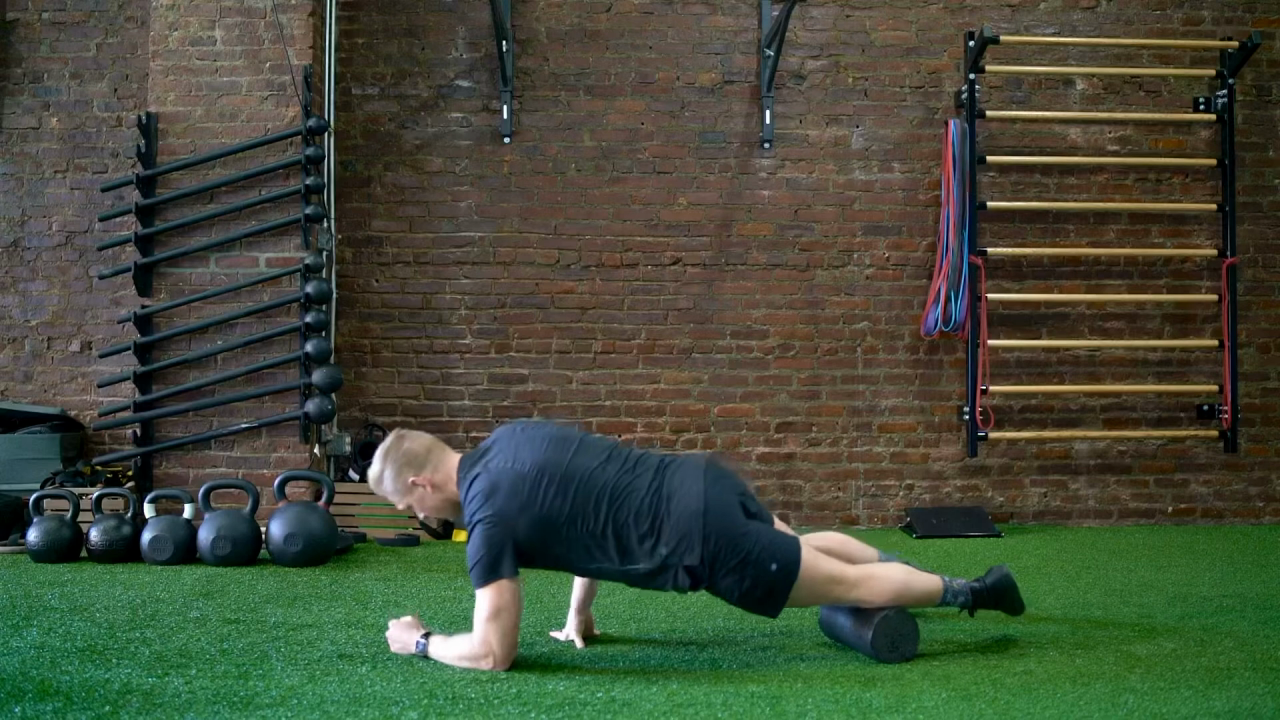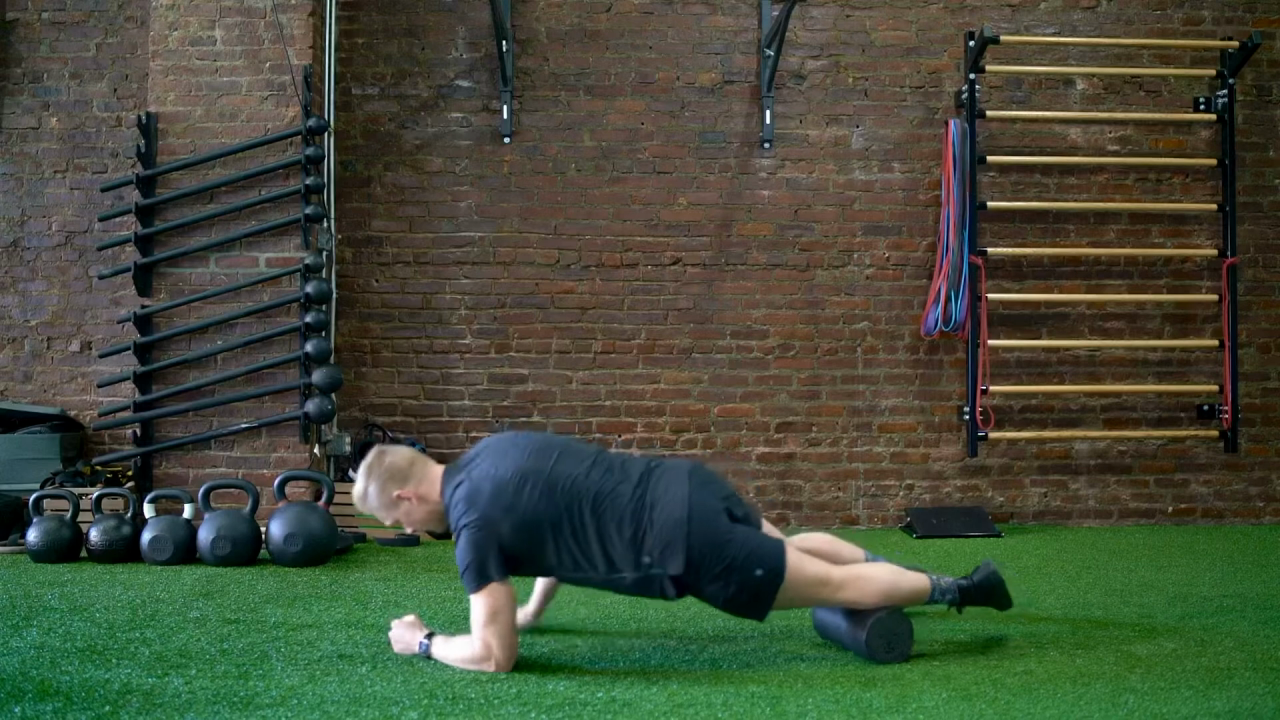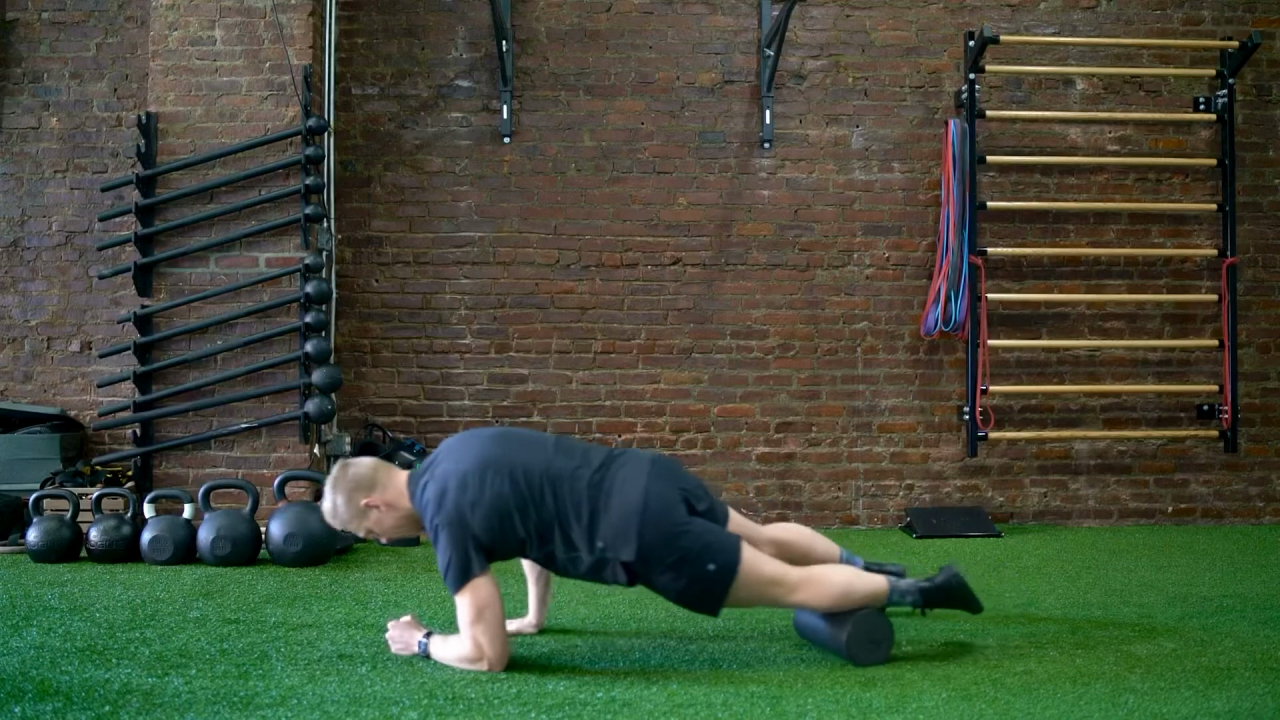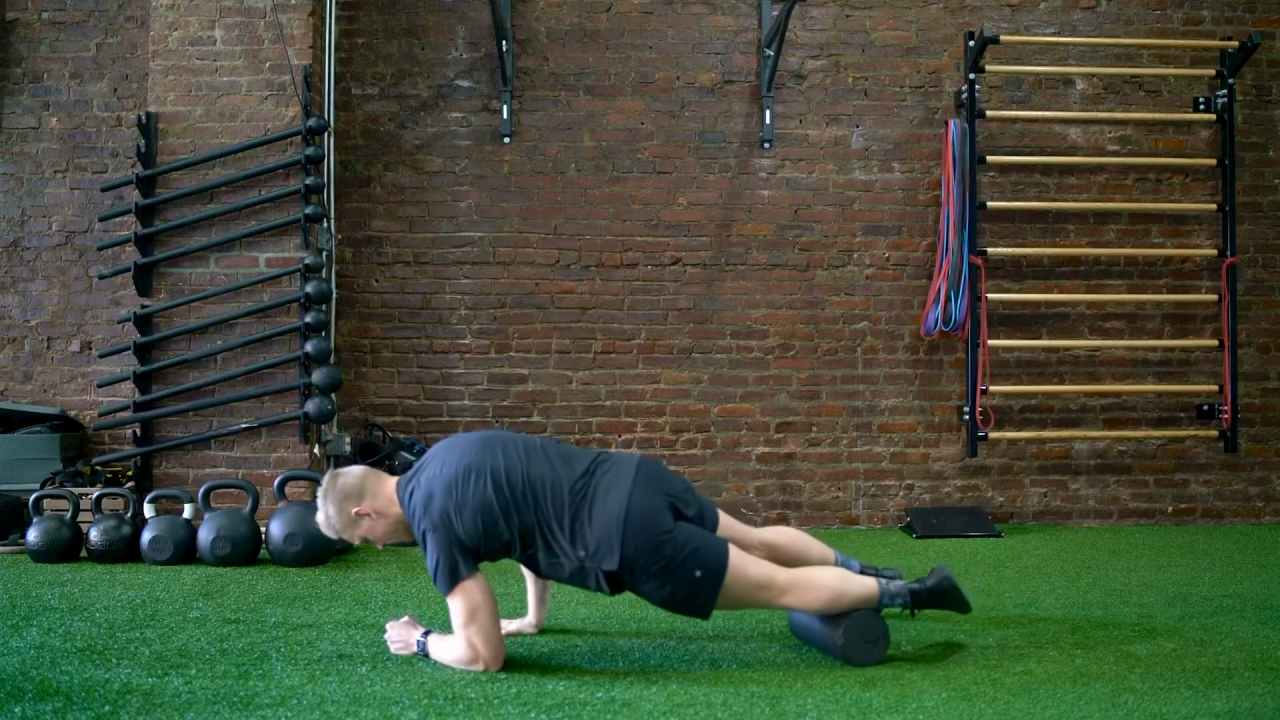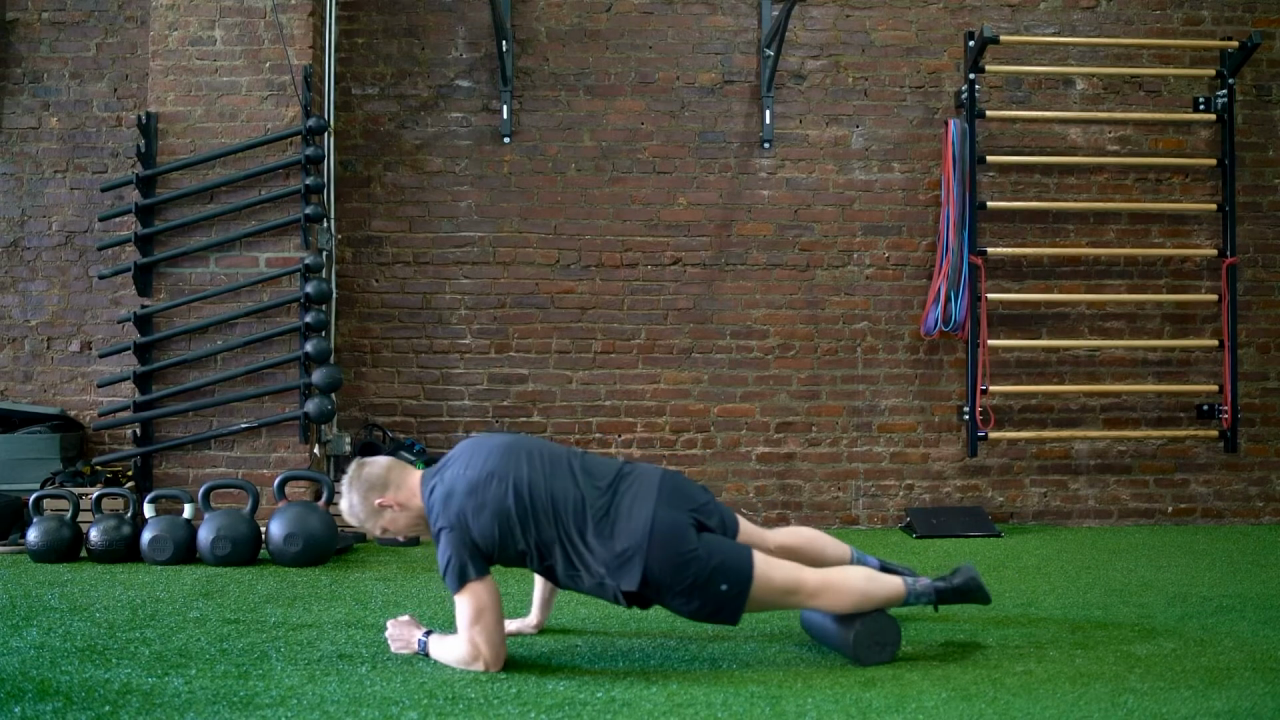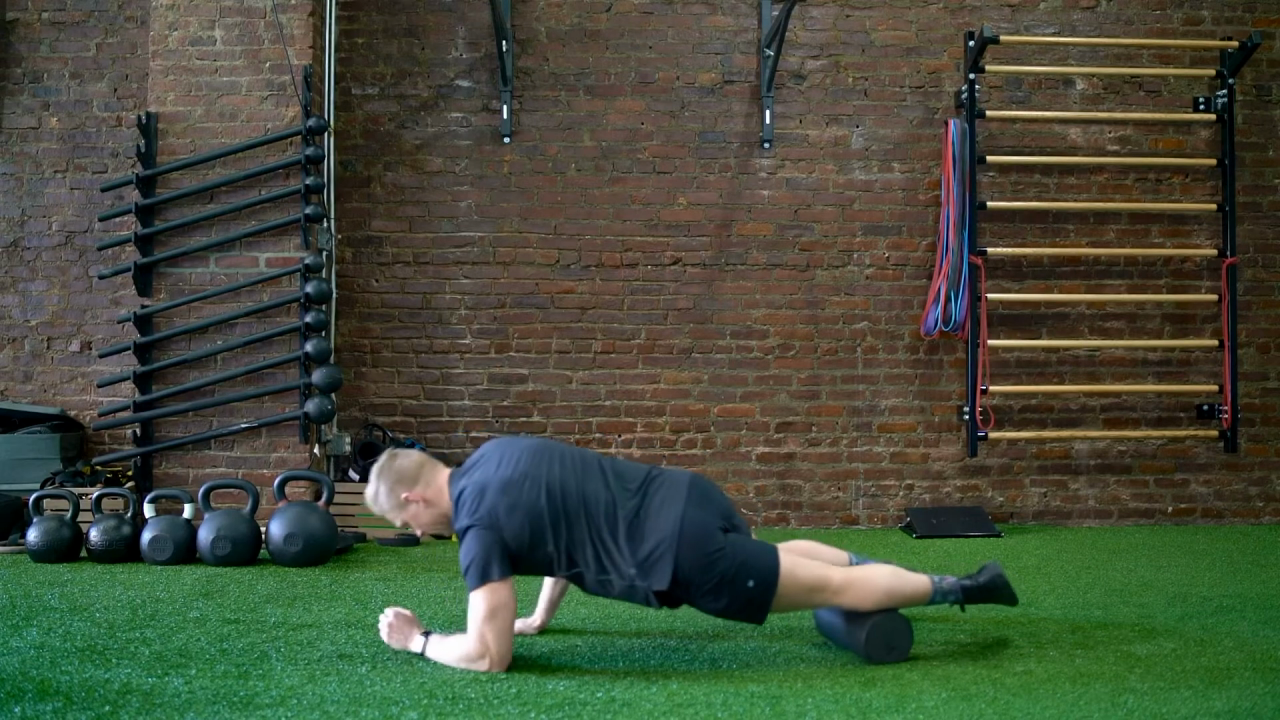
dt=0.3s
person 1, frame 1
left shoulder: (490, 516)
right shoulder: (510, 440)
left elbow: (492, 653)
left wrist: (419, 642)
right wrist: (581, 611)
left hip: (702, 536)
right hip: (699, 484)
left knee: (846, 585)
right knee: (804, 542)
left ankle: (972, 591)
right ankle: (895, 568)
person 1, frame 2
left shoulder: (475, 520)
right shoulder: (490, 452)
left elbow: (494, 655)
left wrist: (424, 642)
right wrist: (534, 605)
left hip: (686, 542)
right hip: (686, 487)
left knee: (831, 585)
right knee: (787, 545)
left ankle: (958, 588)
right ankle: (882, 566)
person 1, frame 3
left shoulder: (448, 519)
right shoulder: (456, 454)
left elbow: (488, 654)
left wrist: (420, 642)
right wrist: (536, 615)
left hip: (646, 529)
right hip: (650, 477)
left knee: (789, 586)
right knee: (763, 538)
left ankle: (918, 590)
right ankle: (865, 567)
person 1, frame 4
left shoulder: (435, 523)
right shoulder: (445, 460)
left elbow: (484, 655)
left wrist: (420, 641)
right wrist: (535, 616)
left hip: (632, 535)
right hip: (638, 479)
left knee: (778, 588)
right knee: (756, 540)
left ankle: (908, 593)
right ankle: (859, 570)
person 1, frame 5
left shoulder: (452, 525)
right shoulder: (471, 453)
left elbow: (484, 656)
left wrist: (421, 640)
right wrist: (537, 617)
left hip: (656, 552)
right hip: (659, 491)
left knee: (804, 589)
right knee: (766, 540)
left ankle: (936, 588)
right ankle: (873, 564)
person 1, frame 6
left shoulder: (478, 522)
right shoulder: (497, 455)
left elbow: (488, 655)
left wrist: (417, 639)
right wrist: (539, 617)
left hip: (680, 553)
right hip: (683, 496)
left knee: (827, 586)
right knee: (772, 552)
left ankle: (963, 587)
right ankle: (866, 563)
